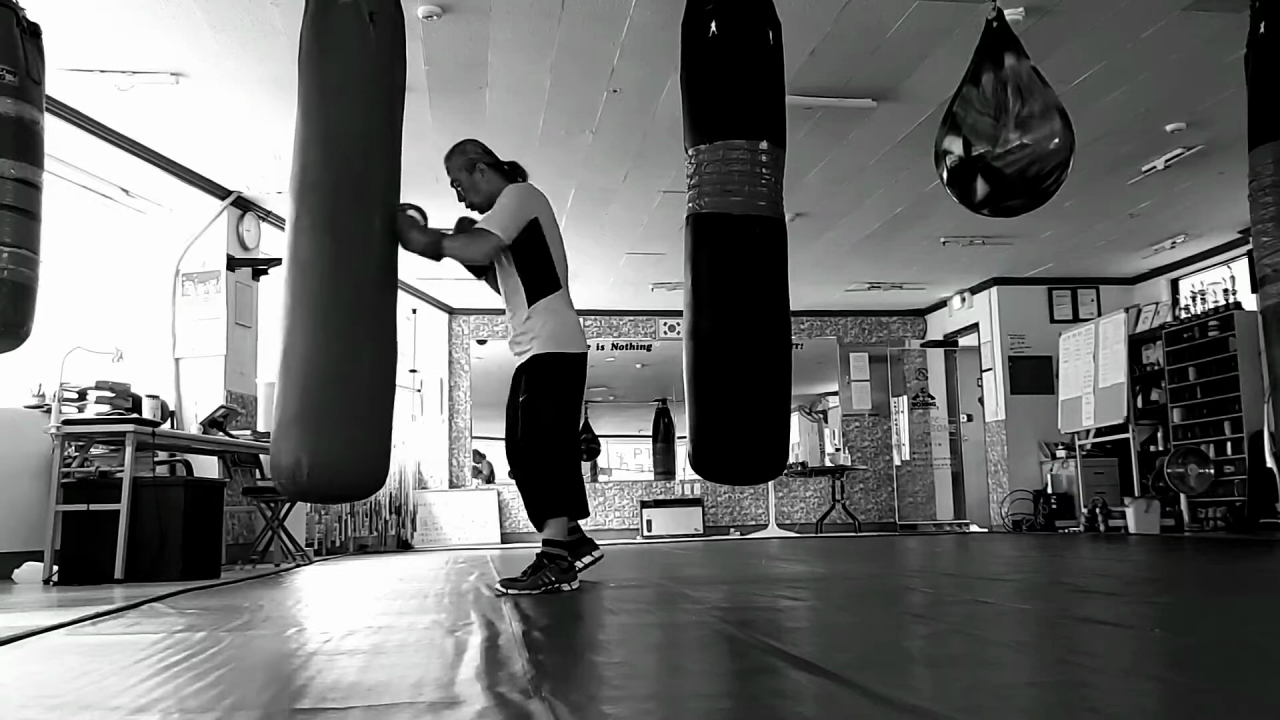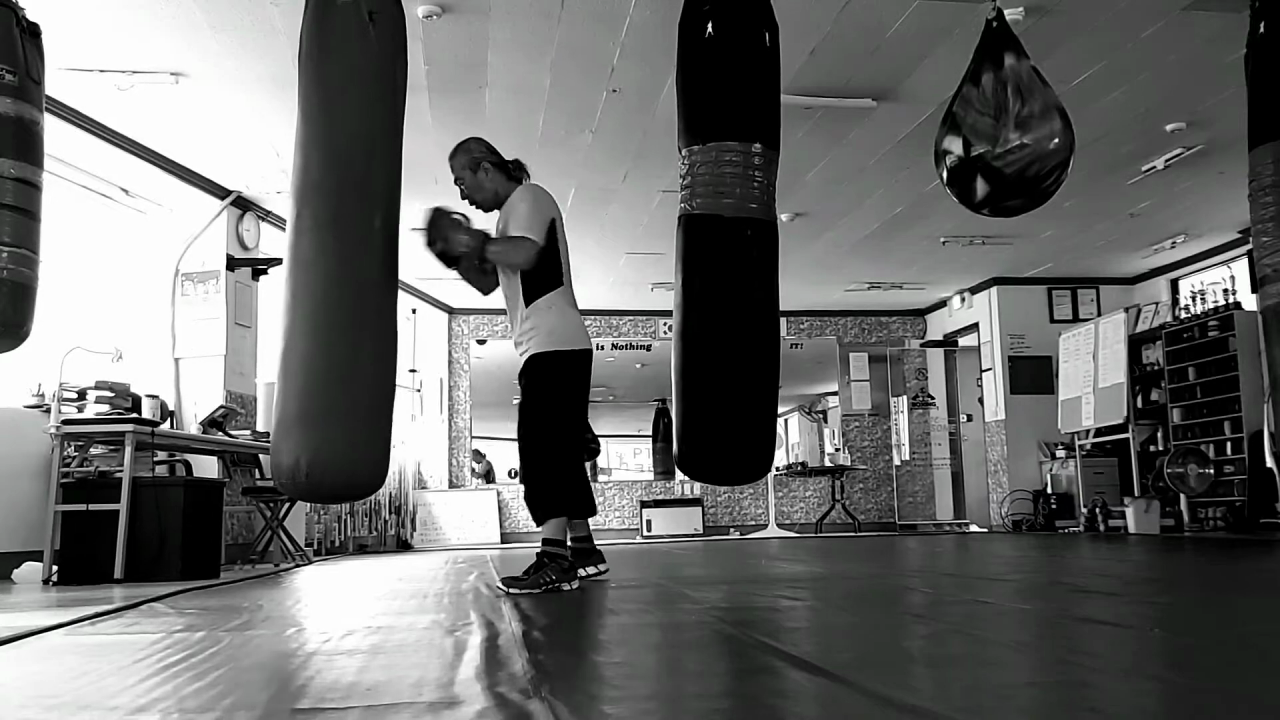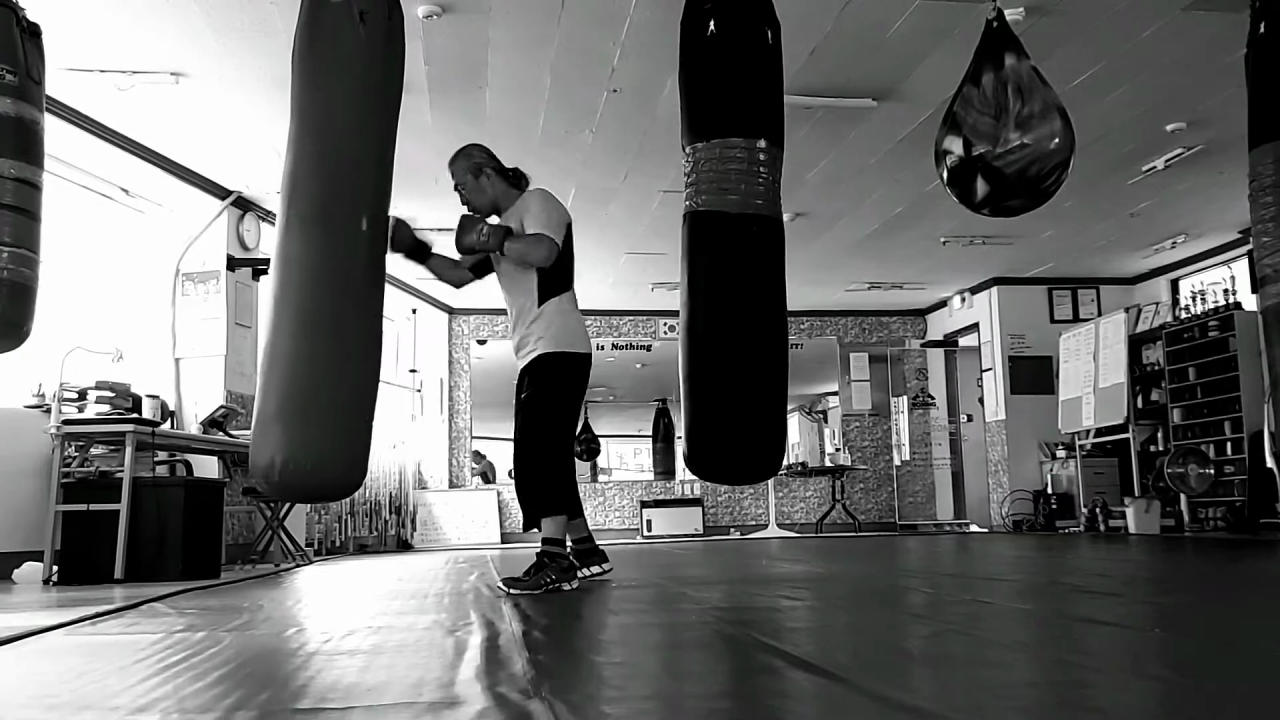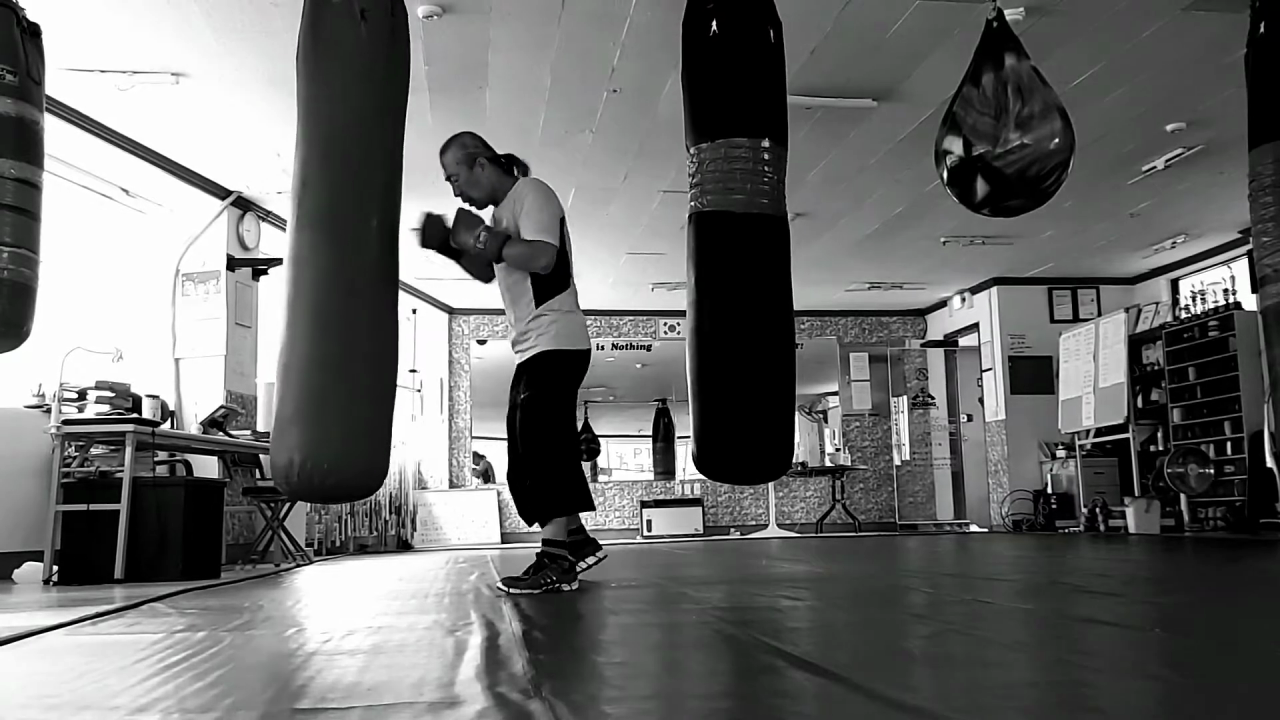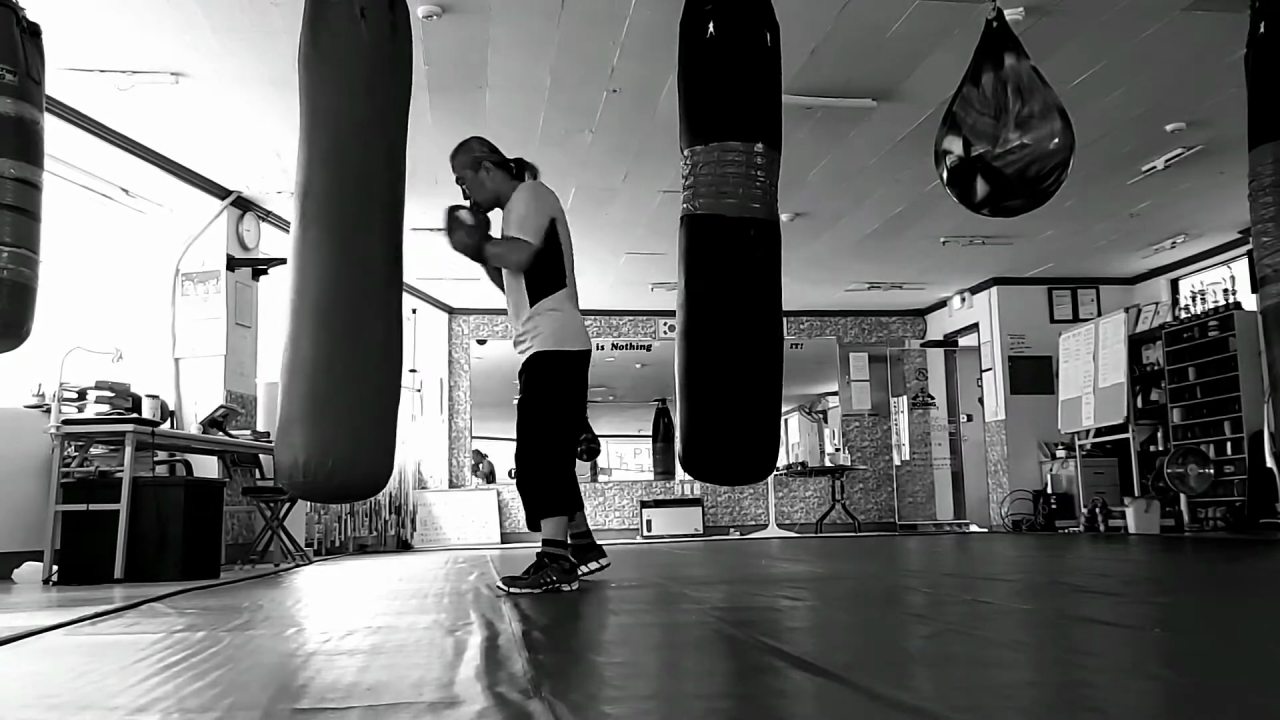
dt=0.7s
person 1, frame 1
left shoulder: (519, 195)
right shoulder: (506, 212)
left elbow: (480, 250)
right elbow: (497, 275)
left wrist: (427, 239)
right wrist: (433, 246)
left hip: (551, 348)
right hip: (537, 351)
left knee: (541, 450)
right knee: (529, 451)
left ankle: (555, 560)
right ankle: (572, 543)
person 1, frame 2
left shoulder: (527, 197)
right shoulder: (513, 214)
left elbow: (522, 256)
right elbow: (488, 279)
left wrist: (473, 241)
right wrist: (462, 251)
left hip: (555, 347)
right hip: (548, 350)
left knee: (547, 449)
right knee: (550, 450)
left ankle: (556, 559)
right ankle: (582, 550)
person 1, frame 3
left shoulder: (539, 201)
right shoulder: (509, 219)
left elbow: (543, 255)
right elbow: (458, 275)
left wrist: (491, 238)
right wrist: (415, 249)
left hip: (558, 348)
right hip: (539, 353)
left knee: (539, 449)
right knee: (546, 453)
left ankle: (554, 560)
right ankle: (585, 551)
person 1, frame 4
left shoulder: (531, 193)
right shoulder: (501, 210)
left elbow: (541, 258)
right elbow: (488, 269)
left wrist: (482, 240)
right wrist: (447, 244)
left hip: (556, 344)
right hip: (533, 350)
left knee: (543, 448)
right knee: (535, 451)
left ankle: (555, 561)
right ankle: (577, 542)
person 1, frame 5
left shoulder: (530, 195)
right shoulder: (523, 208)
left elbow: (517, 257)
right elbow: (515, 282)
left wrist: (476, 239)
right wrist: (482, 251)
left hip: (554, 345)
right hip: (548, 348)
left knee: (540, 449)
right knee: (551, 450)
left ankle: (556, 560)
right ankle: (581, 545)
